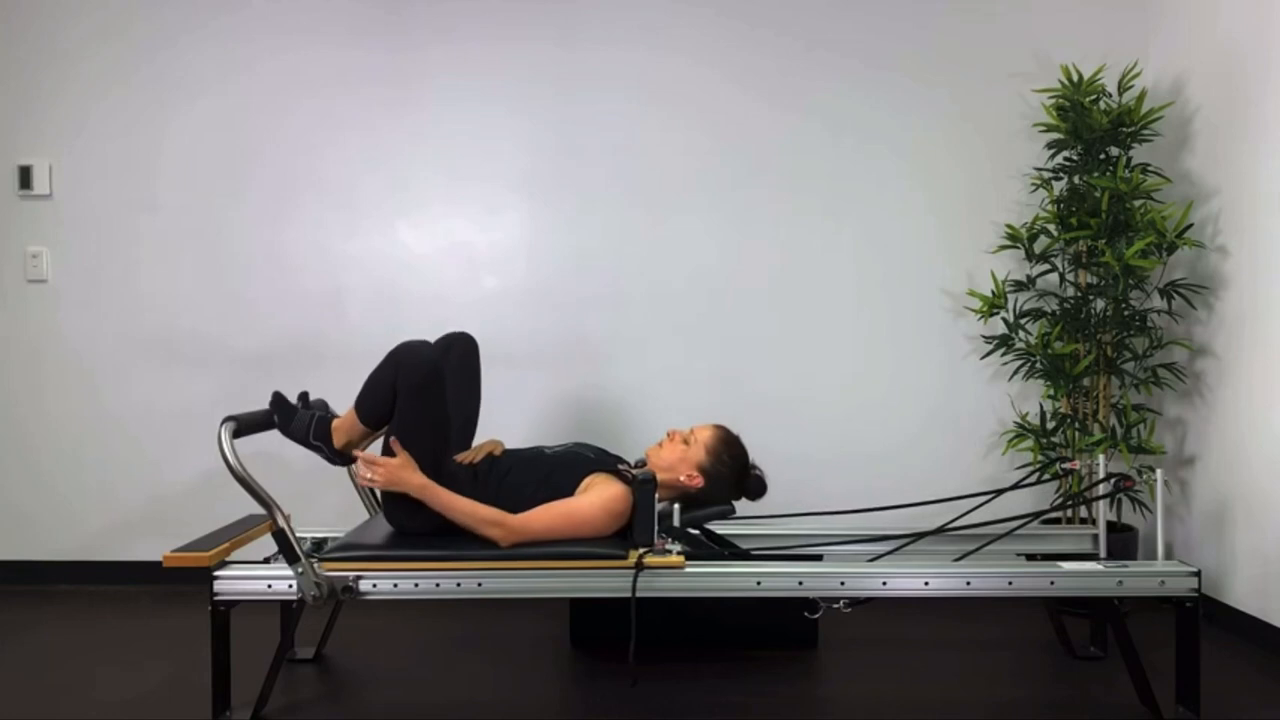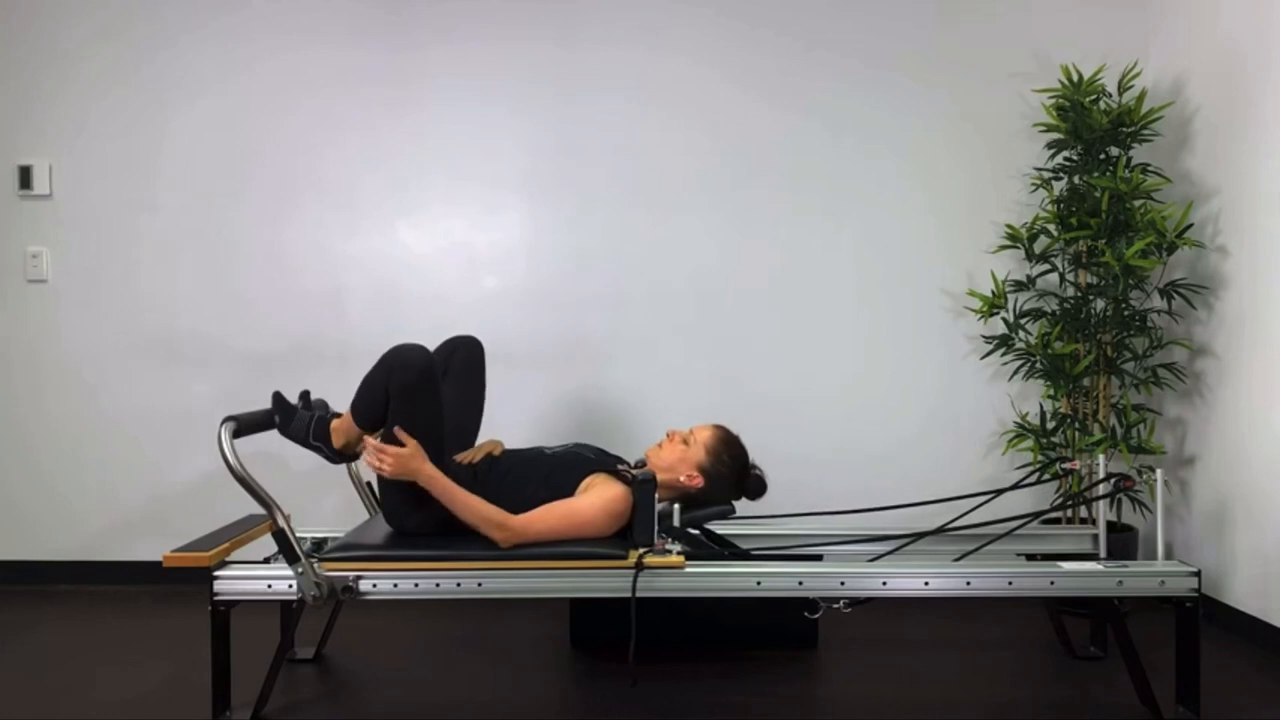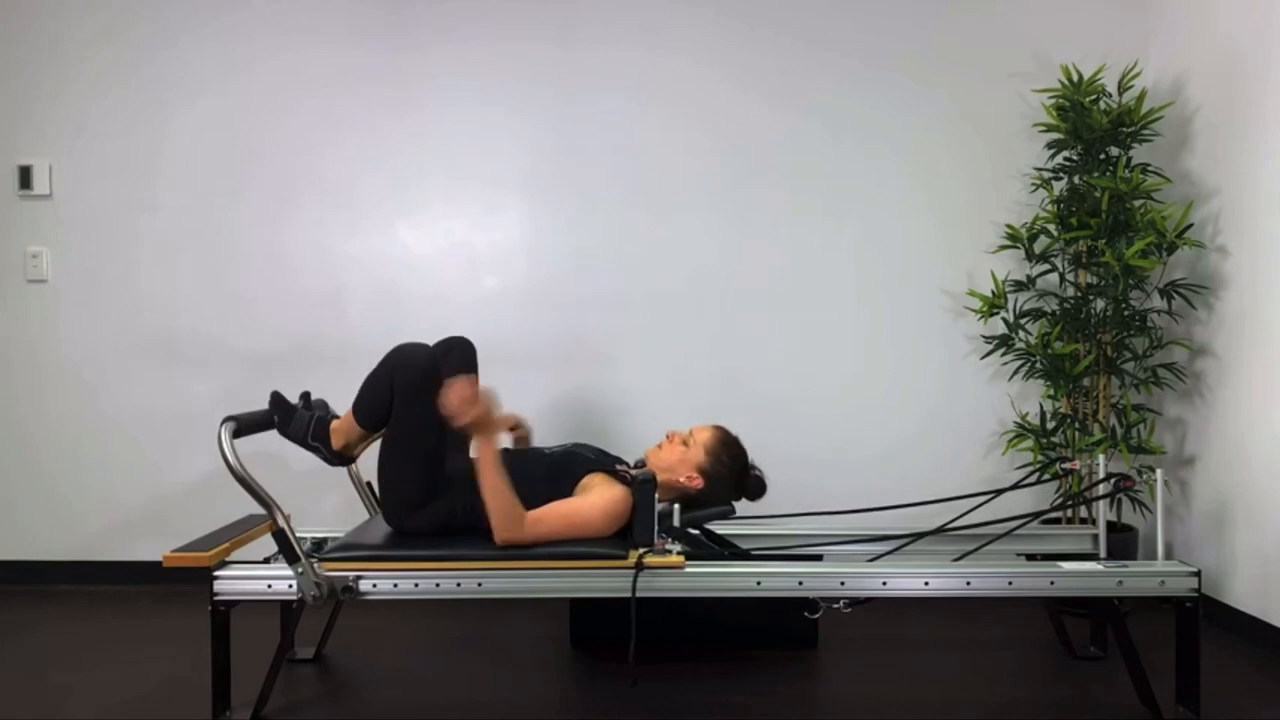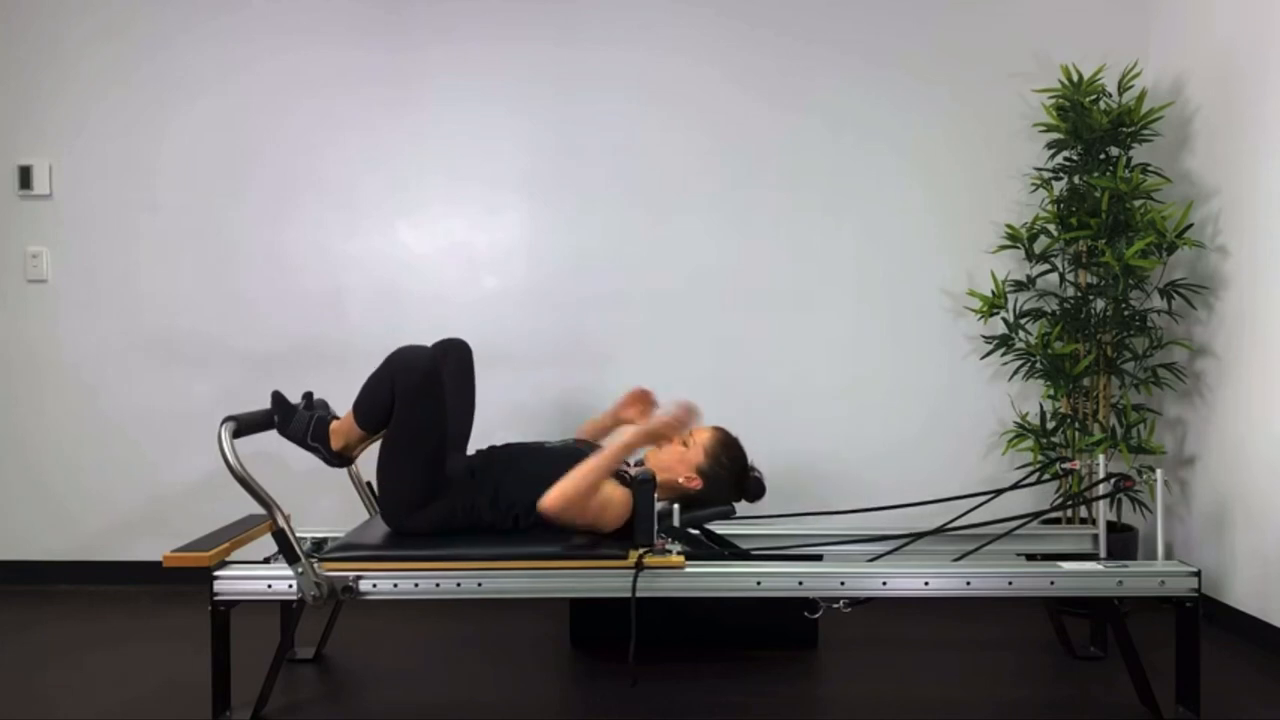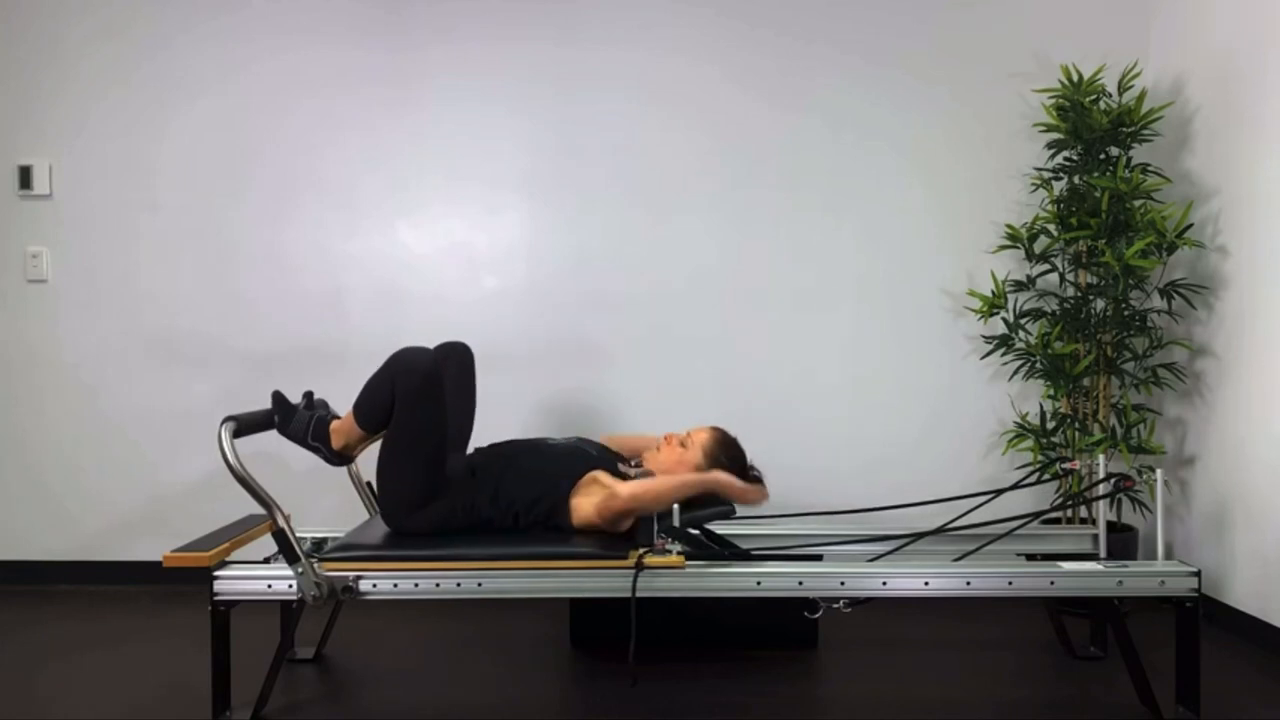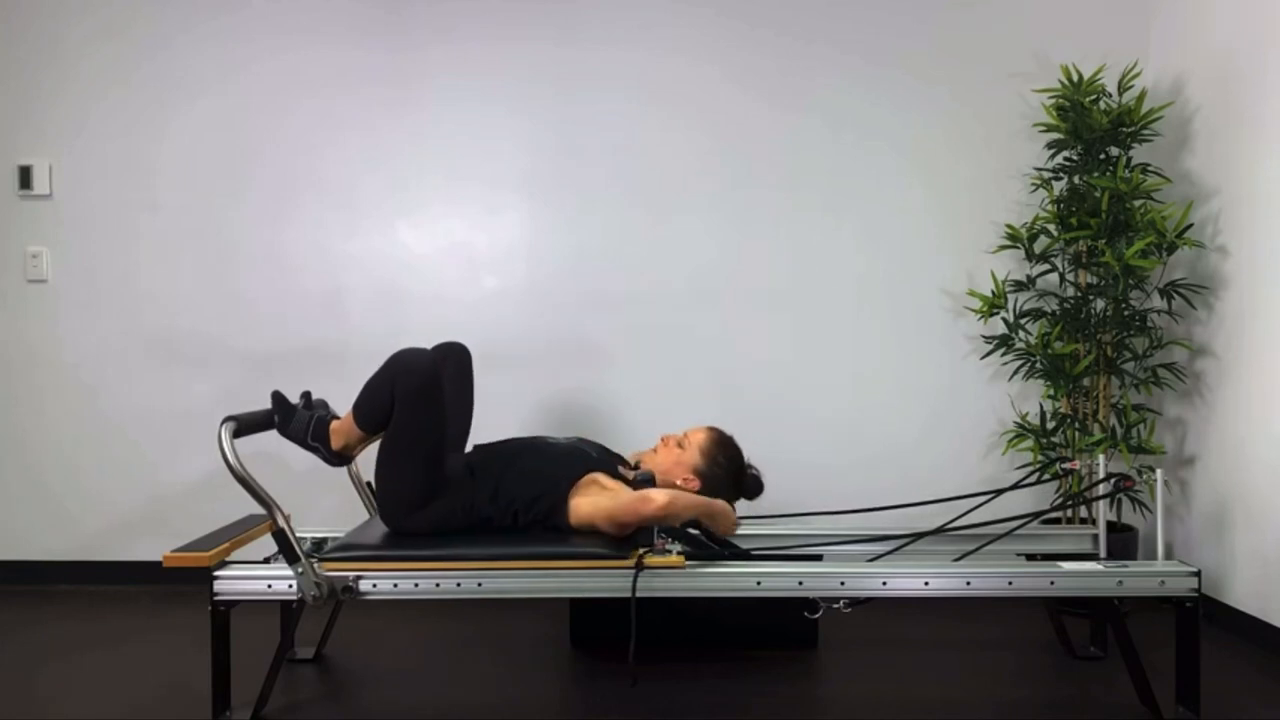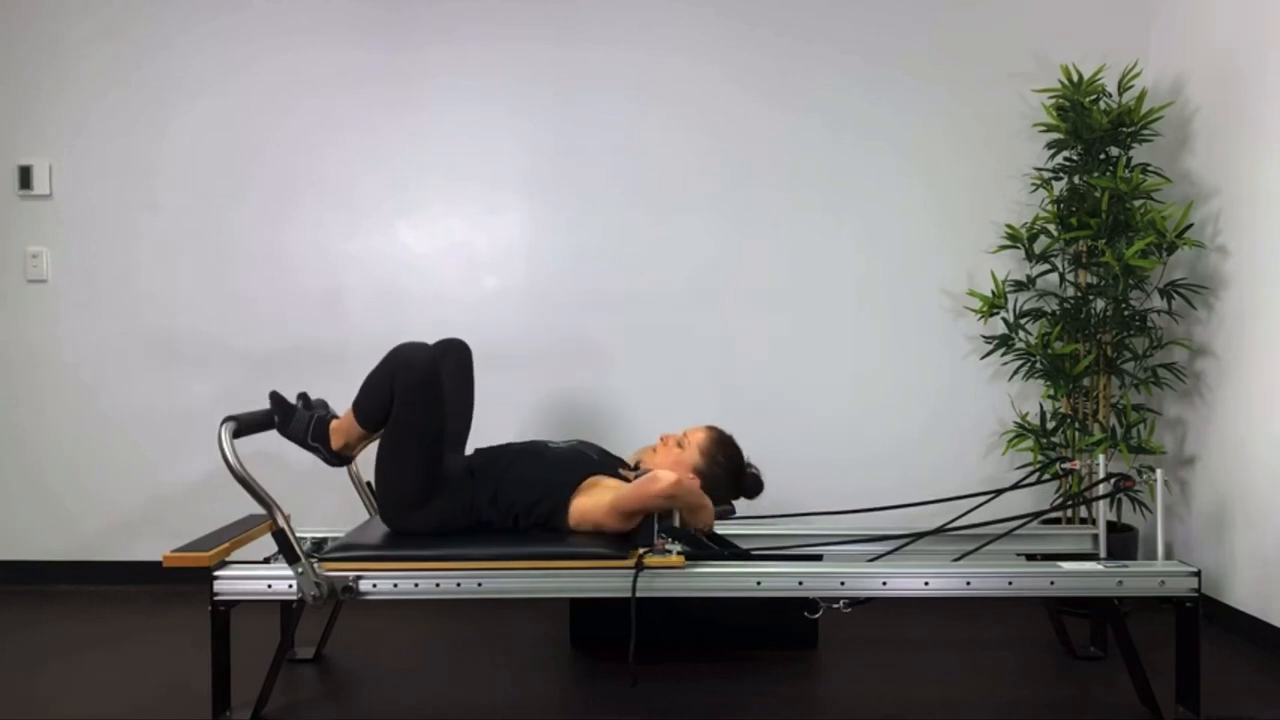
dt=0.2s
person 1, frame 1
left shoulder: (616, 502)
right shoulder: (629, 476)
left elbow: (509, 530)
left wrist: (418, 484)
right wrist: (500, 450)
left hip: (427, 505)
right hip: (453, 479)
left knee: (417, 359)
right knee: (456, 347)
left ankle: (336, 438)
right ankle: (342, 429)
person 1, frame 2
left shoulder: (617, 502)
right shoulder: (628, 477)
left elbow: (509, 530)
left wrist: (425, 474)
right wrist: (499, 449)
left hip: (424, 506)
right hip: (454, 478)
left knee: (410, 361)
right knee: (463, 348)
left ankle: (339, 437)
right ankle: (346, 430)
person 1, frame 3
left shoulder: (616, 504)
right shoulder: (627, 478)
left elbow: (511, 530)
left wrist: (485, 436)
right wrist: (517, 436)
left hip: (426, 506)
right hip: (451, 481)
left knee: (414, 360)
right knee: (454, 350)
left ankle: (334, 438)
right ankle: (344, 432)
person 1, frame 4
left shoulder: (616, 505)
right shoulder: (626, 479)
left elbow: (552, 504)
left wrist: (634, 437)
right wrist: (618, 420)
left hip: (424, 507)
right hip: (455, 478)
left knee: (414, 364)
right knee: (450, 351)
left ankle: (334, 439)
right ankle: (341, 431)
person 1, frame 5
left shoulder: (619, 510)
right shoulder: (630, 478)
left elbow: (611, 496)
right elbow: (586, 456)
left wrist: (714, 477)
right wrist: (651, 441)
left hip: (424, 506)
right hip: (454, 477)
left knee: (415, 366)
right knee: (451, 355)
left ankle: (333, 439)
right ankle: (341, 431)
person 1, frame 6
left shoulder: (620, 502)
right shoulder: (627, 475)
left elbow: (654, 503)
left wrist: (713, 509)
left hip: (422, 506)
right hip: (453, 477)
left knee: (415, 367)
right knee: (450, 355)
left ankle: (334, 438)
right ankle: (341, 430)
person 1, frame 7
left shoulder: (622, 506)
right shoulder: (625, 474)
left elbow: (664, 483)
left wrist: (699, 507)
left hip: (423, 506)
right hip: (454, 478)
left knee: (414, 361)
right knee: (450, 352)
left ankle: (333, 438)
right ankle: (340, 430)
